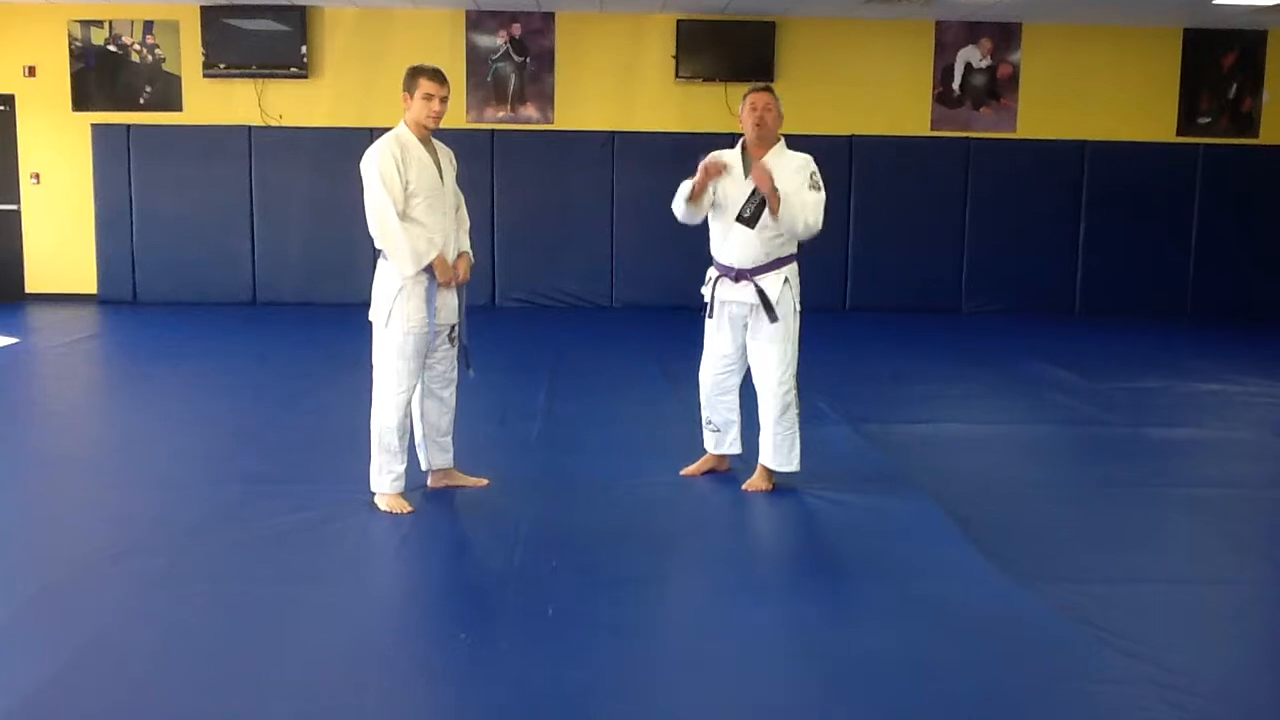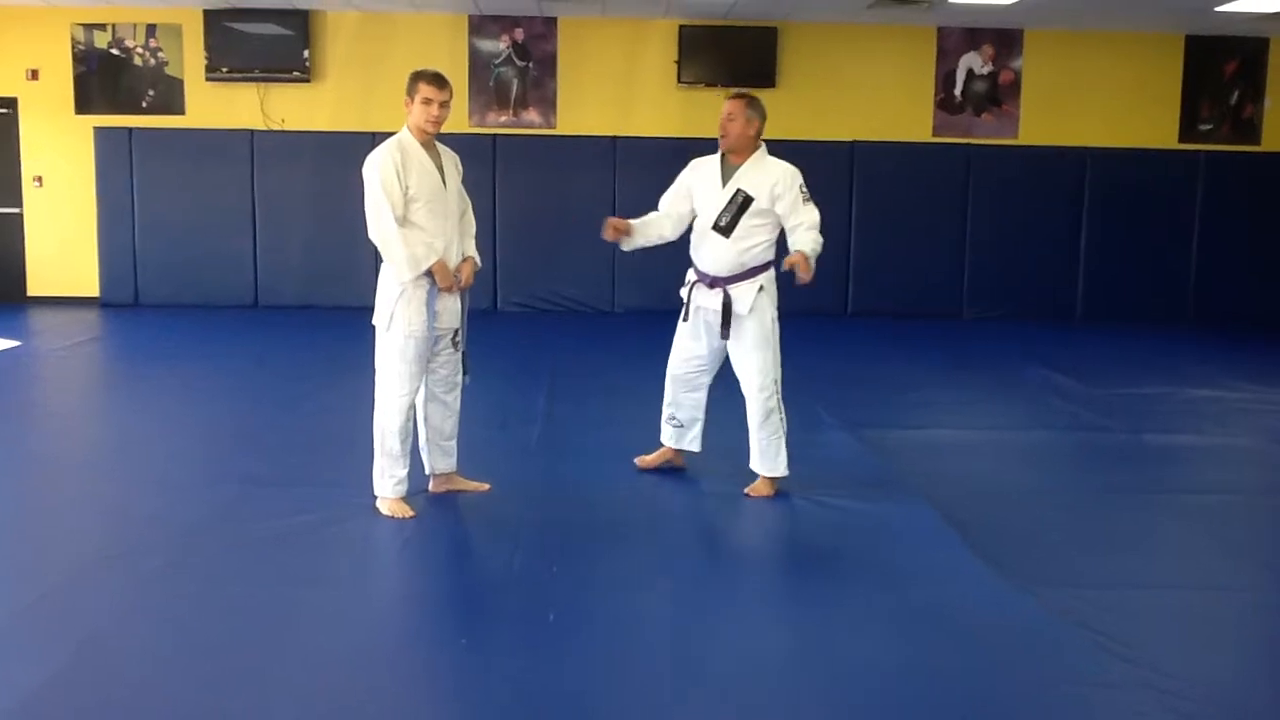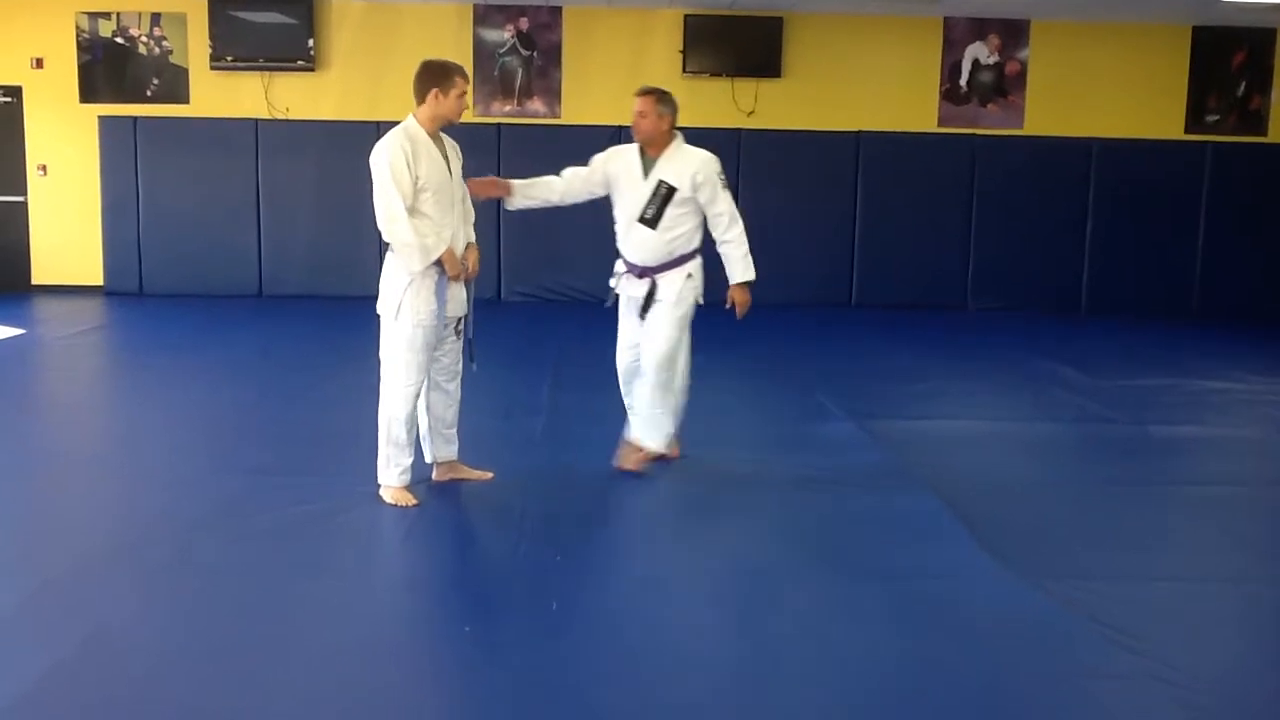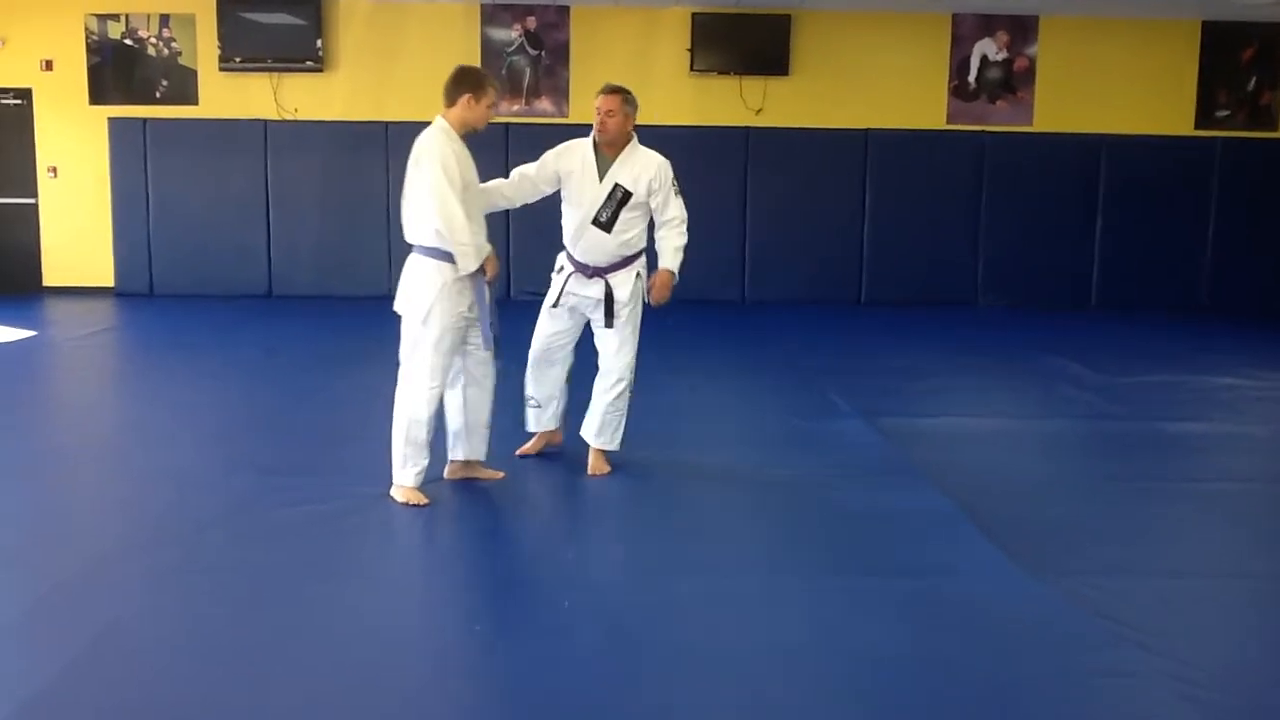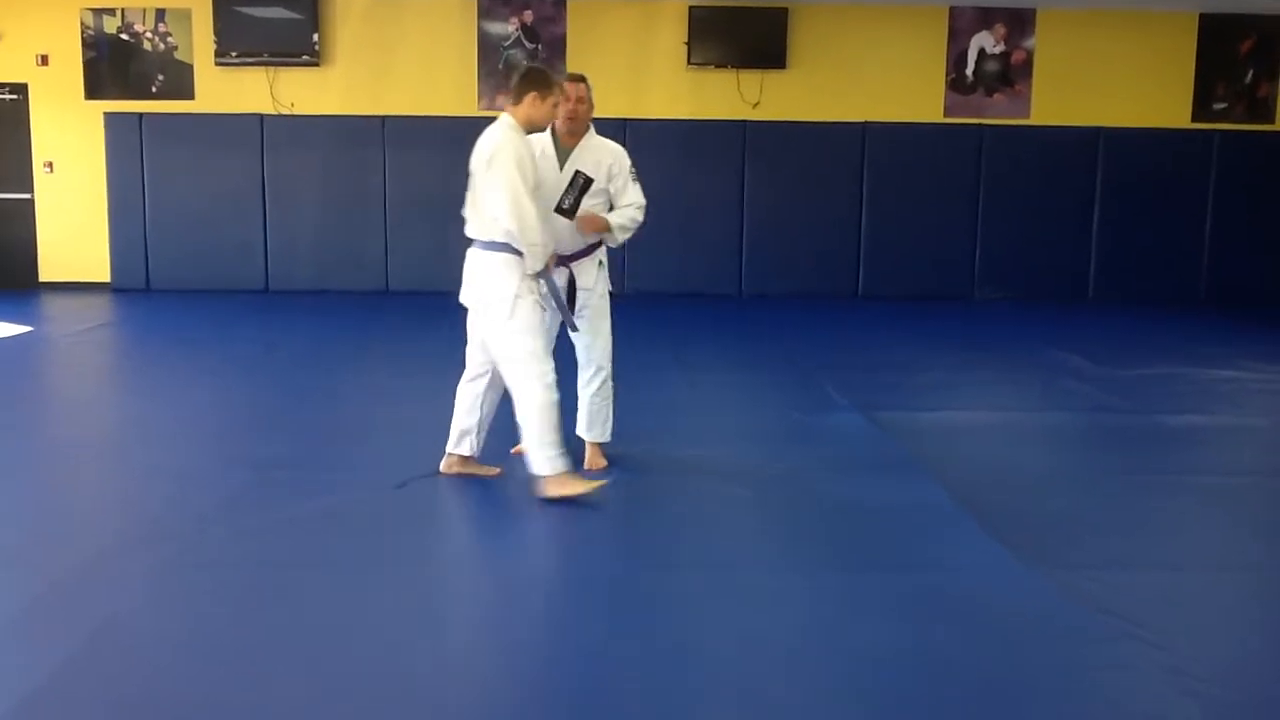
dt=0.5s
person 1, frame 1
left shoulder: (444, 154)
right shoulder: (385, 152)
right elbow: (386, 224)
left wrist: (463, 255)
right wrist: (433, 260)
left hip: (443, 286)
right hip: (404, 284)
left knee: (441, 382)
right knee: (396, 389)
left ankle: (440, 467)
right ankle: (386, 485)
person 1, frame 2
left shoulder: (449, 159)
right shoulder: (387, 157)
left elbow: (463, 215)
right elbow: (384, 227)
left wrist: (468, 259)
right wrist: (432, 266)
left hip: (448, 290)
right hip: (408, 289)
left knee: (446, 386)
right knee: (398, 393)
left ankle: (443, 471)
right ankle: (389, 489)
person 1, frame 3
left shoulder: (449, 146)
right shoulder: (396, 146)
right elbow: (394, 218)
left wrist: (469, 246)
right wrist: (441, 255)
left hip: (448, 278)
right hip: (413, 278)
left knee: (446, 375)
right knee: (403, 381)
left ankle: (445, 461)
right ankle: (393, 478)
person 1, frame 4
left shoulder: (452, 144)
right shoulder: (436, 146)
right elbow: (445, 219)
left wrist: (483, 254)
right wrist: (481, 257)
left hip: (461, 276)
right hip: (437, 278)
left knee: (477, 369)
right knee: (423, 381)
left ankle: (464, 457)
right ankle: (405, 478)
person 1, frame 5
left shoulder: (501, 137)
right shoulder: (508, 143)
right elbow: (515, 216)
left wrist: (536, 254)
right wrist: (541, 257)
left hip: (491, 265)
right hip: (504, 270)
left knee: (485, 367)
right knee: (532, 372)
left ankle: (458, 453)
right ankle: (554, 475)
person 2, frame 1
left shoulder: (799, 165)
right shoulder: (719, 162)
left elbow: (807, 222)
right elbow: (685, 210)
left wrist: (772, 196)
right wrist: (699, 184)
left hip: (773, 287)
right hip: (724, 286)
left knee: (775, 380)
right knee: (715, 375)
left ankle: (768, 465)
right ankle: (719, 452)
person 2, frame 2
left shoulder: (780, 175)
right shoulder: (698, 169)
left elbow: (805, 227)
right elbow: (668, 219)
left wrist: (803, 255)
right wrist: (629, 229)
left hip: (749, 295)
right hip: (701, 291)
left knee: (759, 384)
right knee: (684, 370)
left ankle: (768, 471)
right ankle: (674, 448)
person 2, frame 3
left shoulder: (699, 164)
right shoulder: (616, 160)
left elbow: (726, 223)
right elbow: (568, 186)
left wrist: (739, 279)
right wrist: (508, 188)
left hip: (675, 281)
right hip: (632, 279)
left knee: (657, 361)
right knee: (634, 362)
left ankle: (644, 442)
right ankle: (662, 441)
person 2, frame 4
left shoulder: (654, 166)
right shoulder: (569, 155)
left elbow: (672, 223)
right elbow: (520, 185)
left wrist: (667, 268)
left hip: (620, 281)
right hip: (572, 274)
left knee: (616, 367)
right knee: (544, 352)
left ankle: (598, 445)
right ankle: (548, 429)
person 2, frame 5
left shoulder: (611, 155)
right shoulder: (526, 149)
left elbow: (634, 208)
left wrist: (606, 224)
left hip: (586, 270)
left knee: (593, 355)
left ankle: (594, 441)
